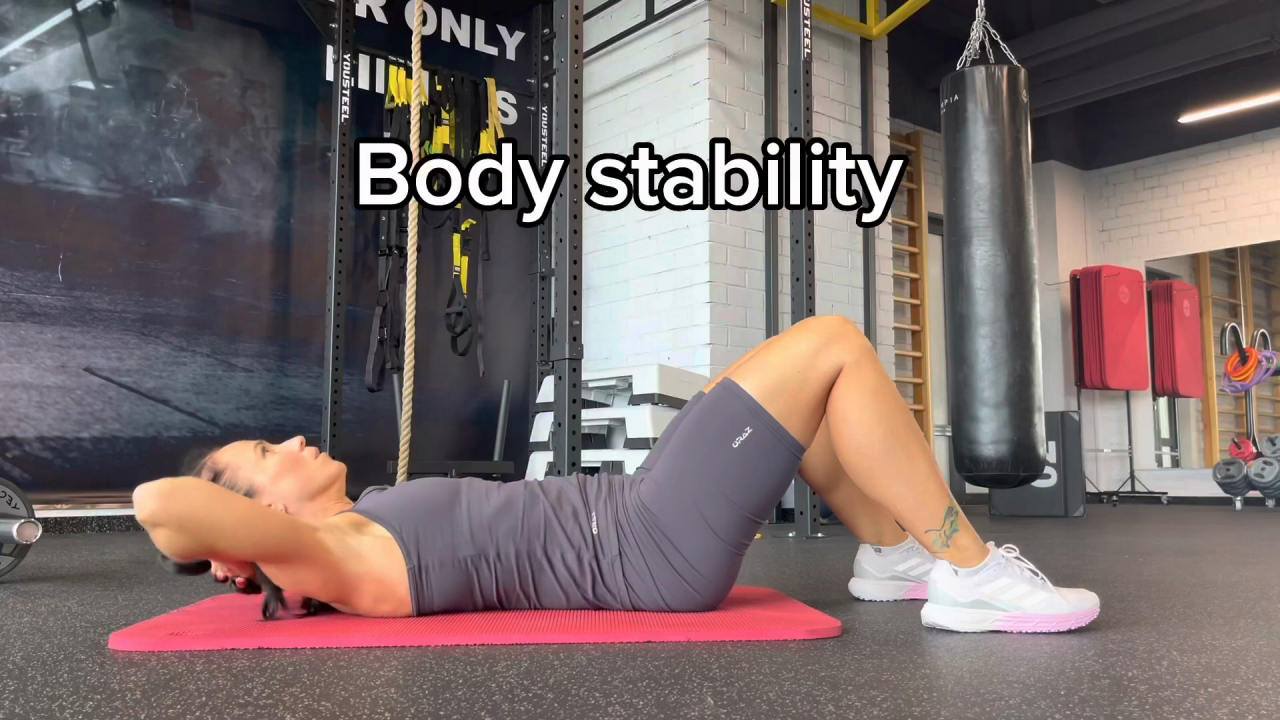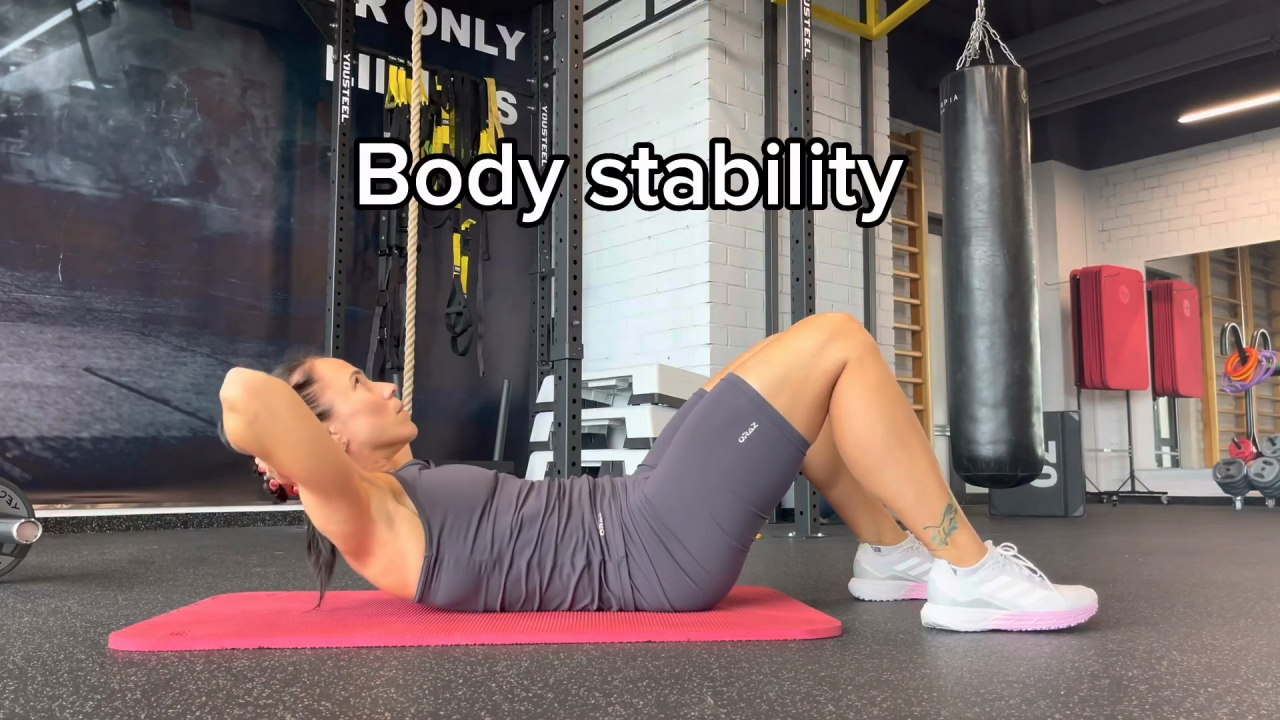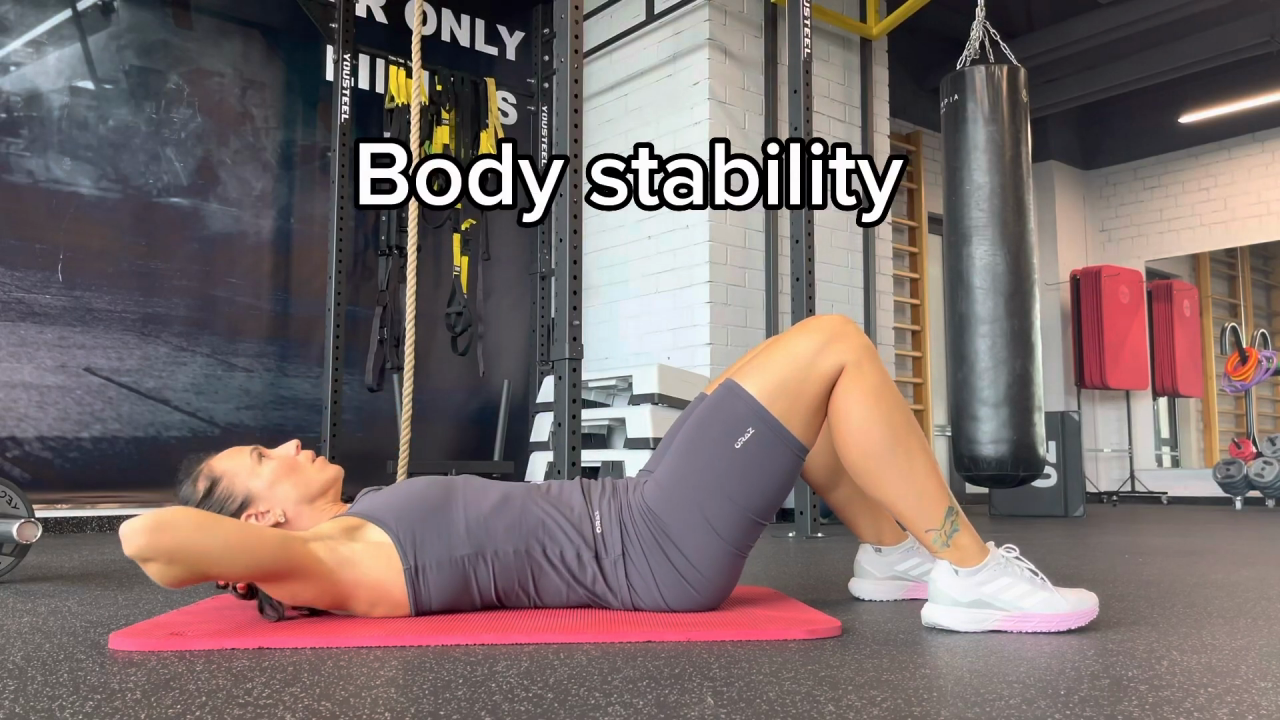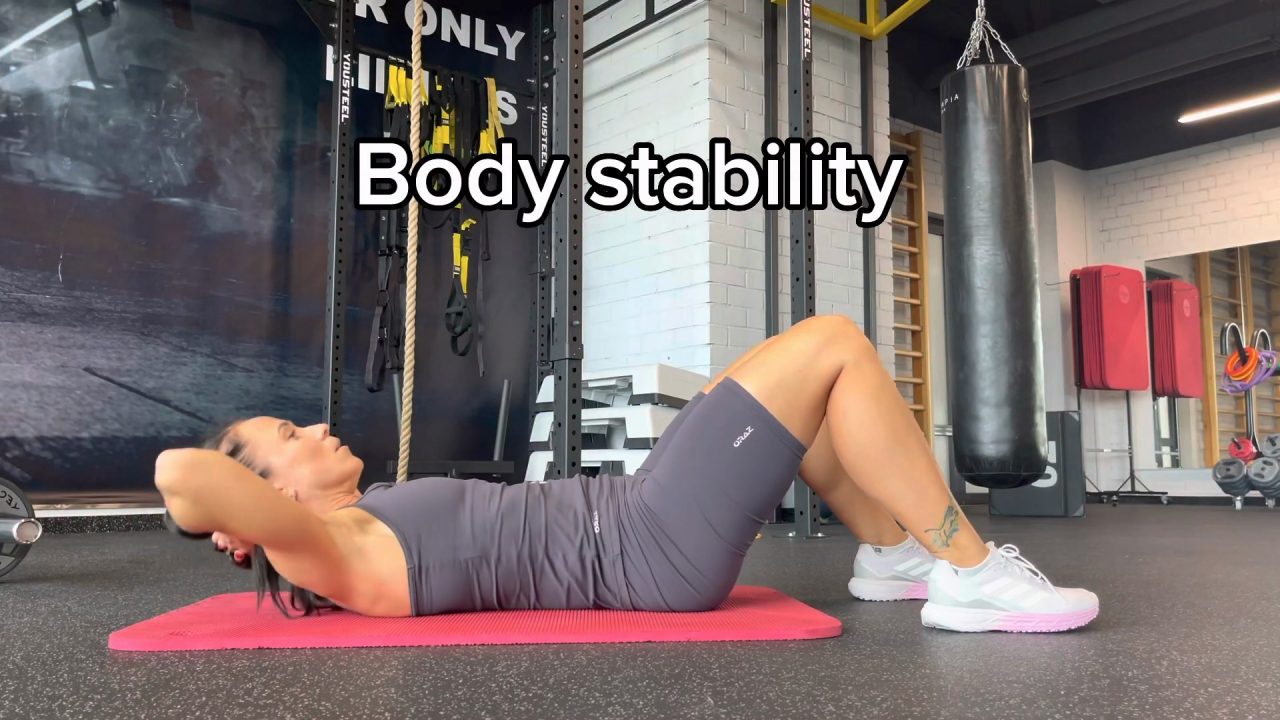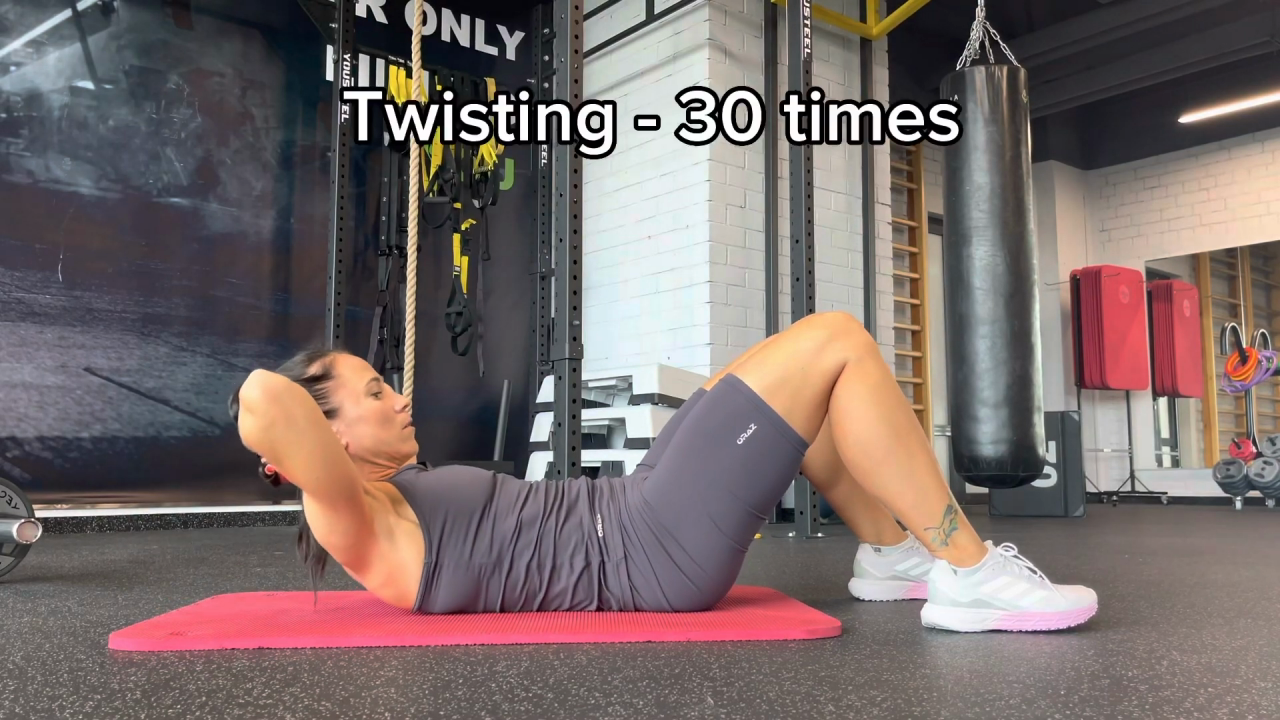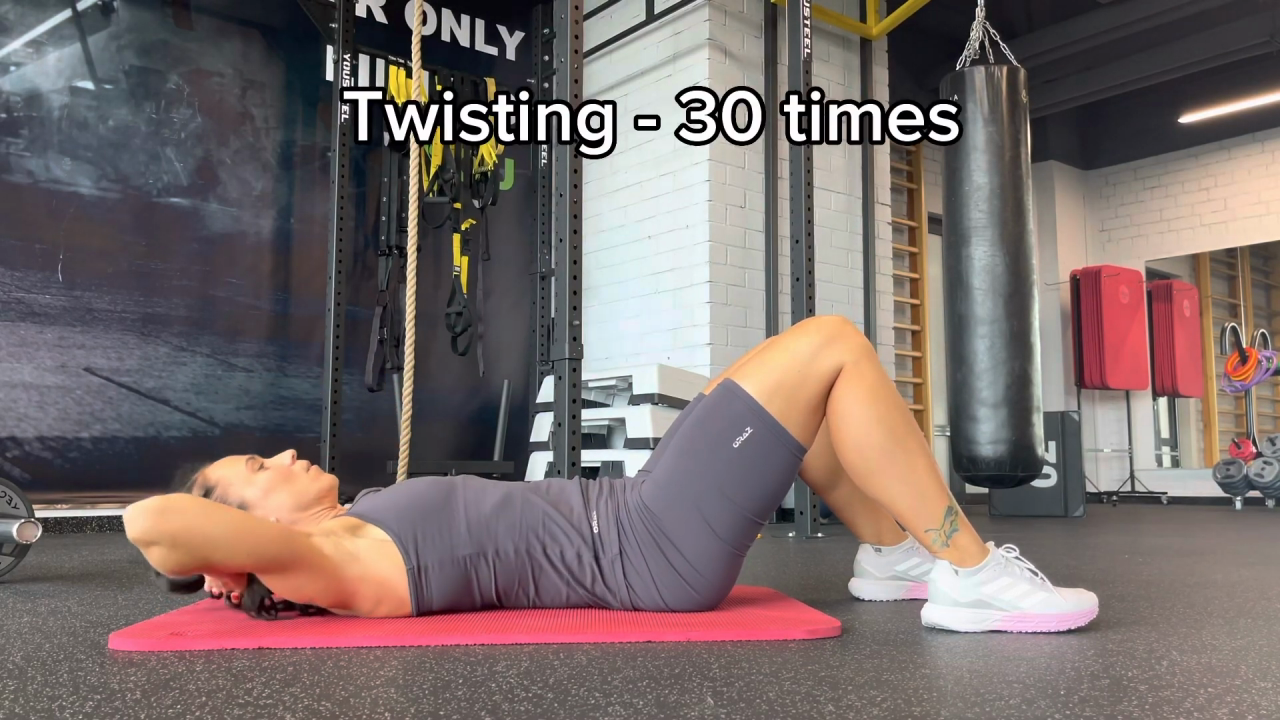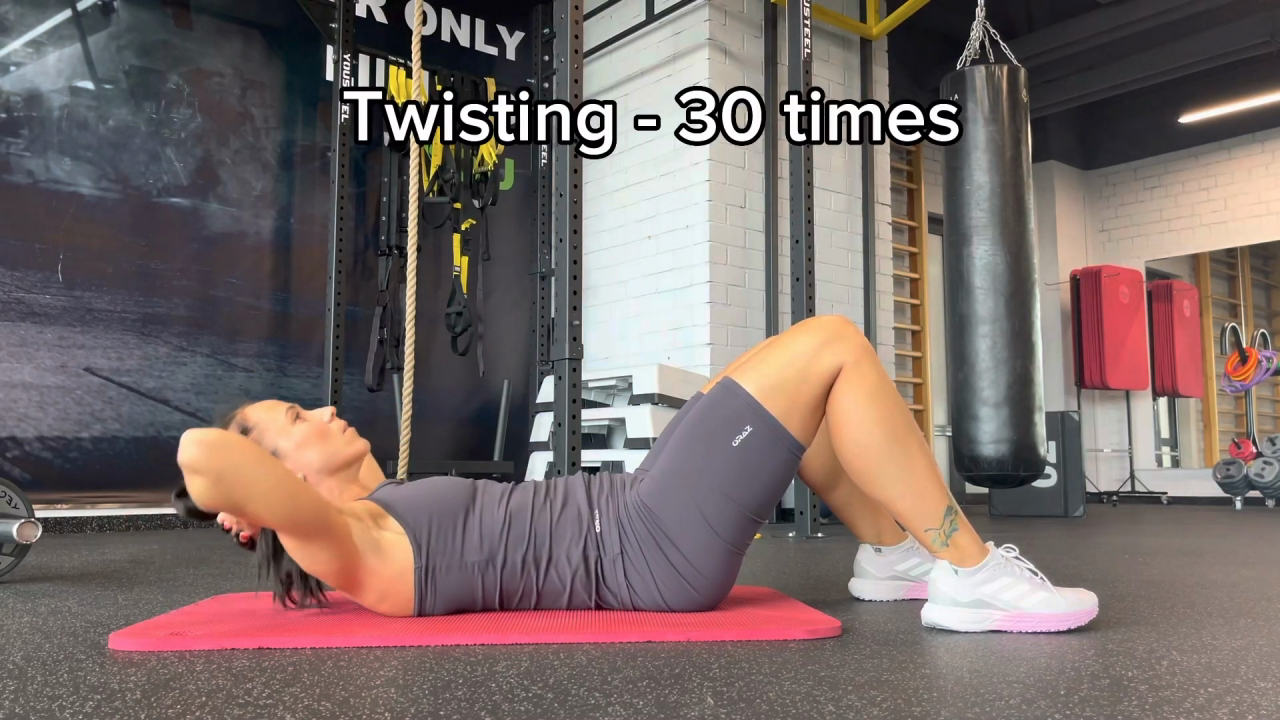
dt=0.7s
person 1, frame 1
left shoulder: (364, 532)
right shoulder: (346, 561)
right elbow: (157, 504)
right wrist: (228, 530)
left hip: (629, 513)
right hip: (654, 551)
left knee: (806, 374)
right knee: (835, 345)
left ankle: (890, 554)
right ankle: (971, 576)
person 1, frame 2
left shoulder: (394, 499)
right shoulder: (366, 518)
right elbow: (244, 391)
right wrist: (279, 453)
left hip: (638, 520)
right hip: (657, 553)
left knee: (813, 372)
right knee: (839, 342)
left ankle: (890, 556)
right ankle: (970, 575)
person 1, frame 3
left shoulder: (356, 529)
right shoulder: (337, 563)
right elbow: (145, 535)
right wrist: (239, 550)
left hip: (632, 516)
right hip: (657, 551)
left knee: (809, 373)
right knee: (837, 344)
left ankle: (890, 554)
right ankle: (973, 576)
person 1, frame 4
left shoulder: (361, 525)
right shoulder: (339, 556)
right elbow: (181, 472)
right wrist: (230, 518)
left hip: (632, 521)
right hip: (655, 551)
left knee: (808, 379)
right knee: (835, 345)
left ankle: (890, 555)
right ankle: (971, 576)
person 1, frame 5
left shoulder: (386, 502)
right shoulder: (364, 530)
right elbow: (265, 396)
right wrist: (287, 447)
left hip: (633, 516)
right hip: (655, 554)
left knee: (810, 379)
right knee: (838, 343)
left ankle: (891, 555)
right ankle: (970, 575)
person 1, frame 6
left shoulder: (356, 532)
right shoulder: (338, 568)
right elbow: (149, 521)
right wrist: (231, 558)
left hip: (633, 521)
right hip: (658, 551)
left knee: (806, 373)
right knee: (834, 344)
left ankle: (892, 557)
right ankle: (971, 576)
person 1, frame 7
left shoulder: (377, 521)
right shoulder: (355, 548)
right elbow: (198, 452)
right wrist: (241, 475)
left hip: (633, 519)
right hip: (651, 551)
left knee: (807, 378)
right knee: (834, 345)
left ankle: (891, 553)
right ankle: (971, 576)
